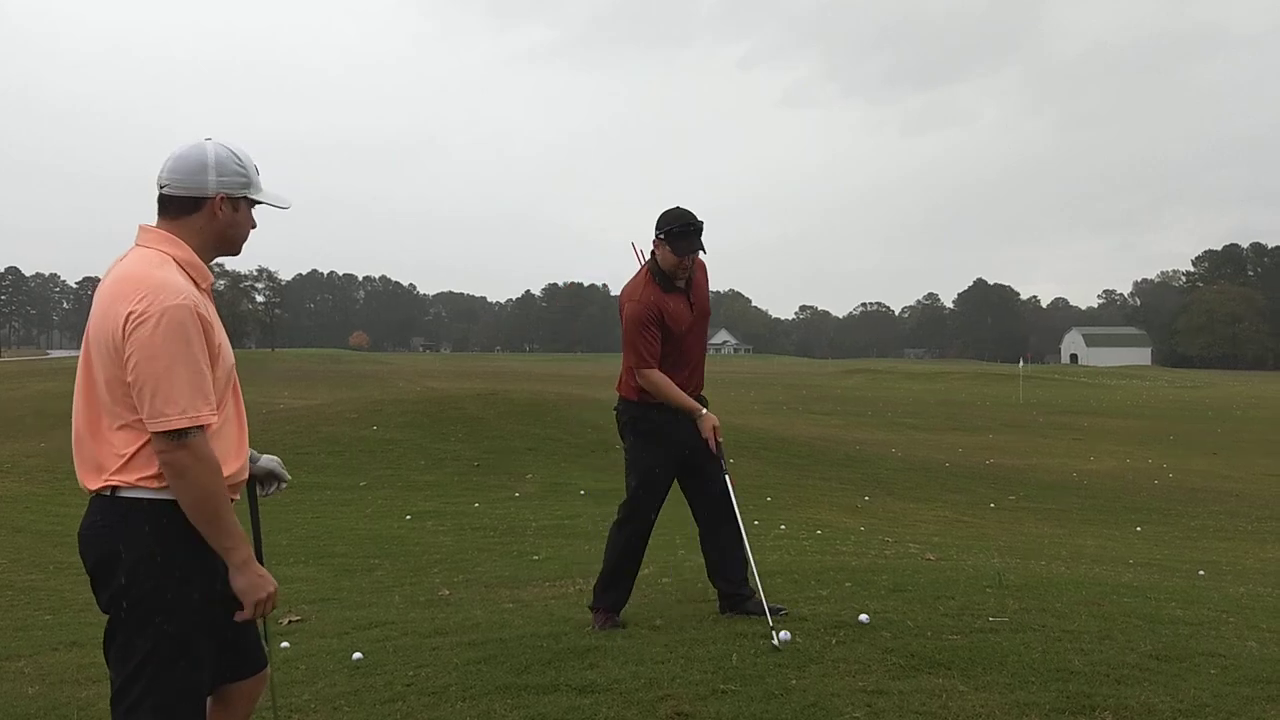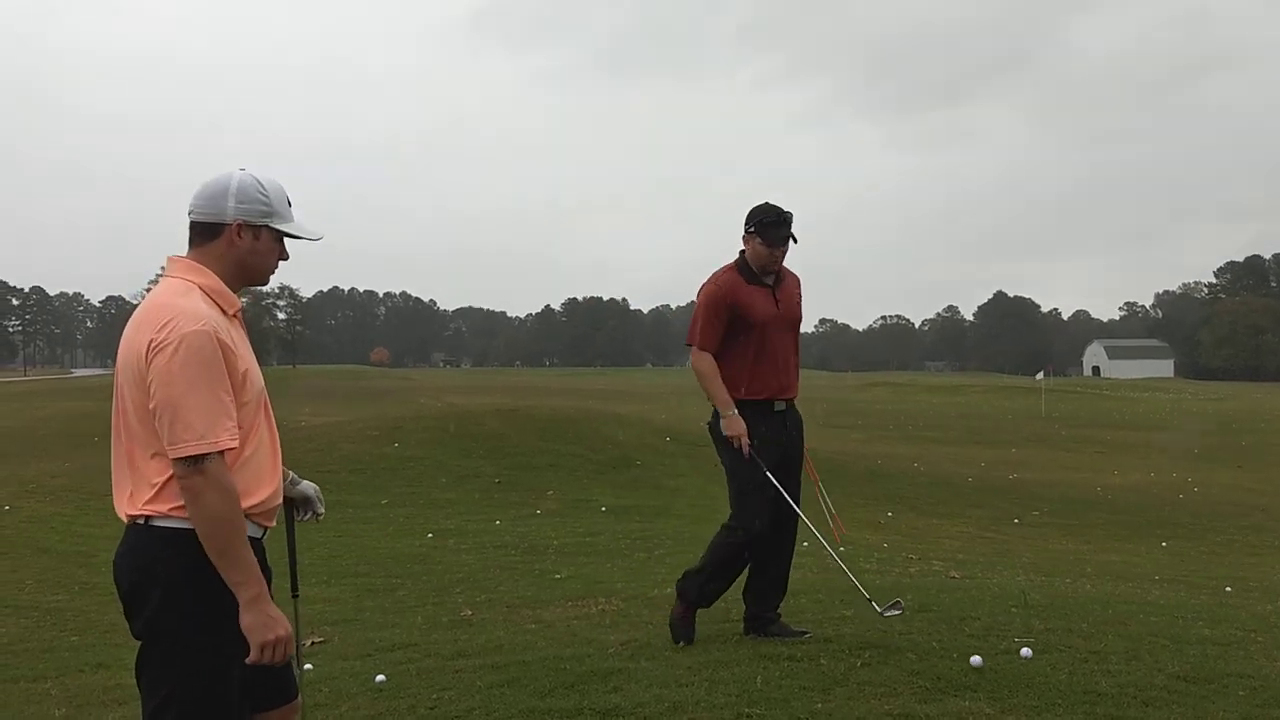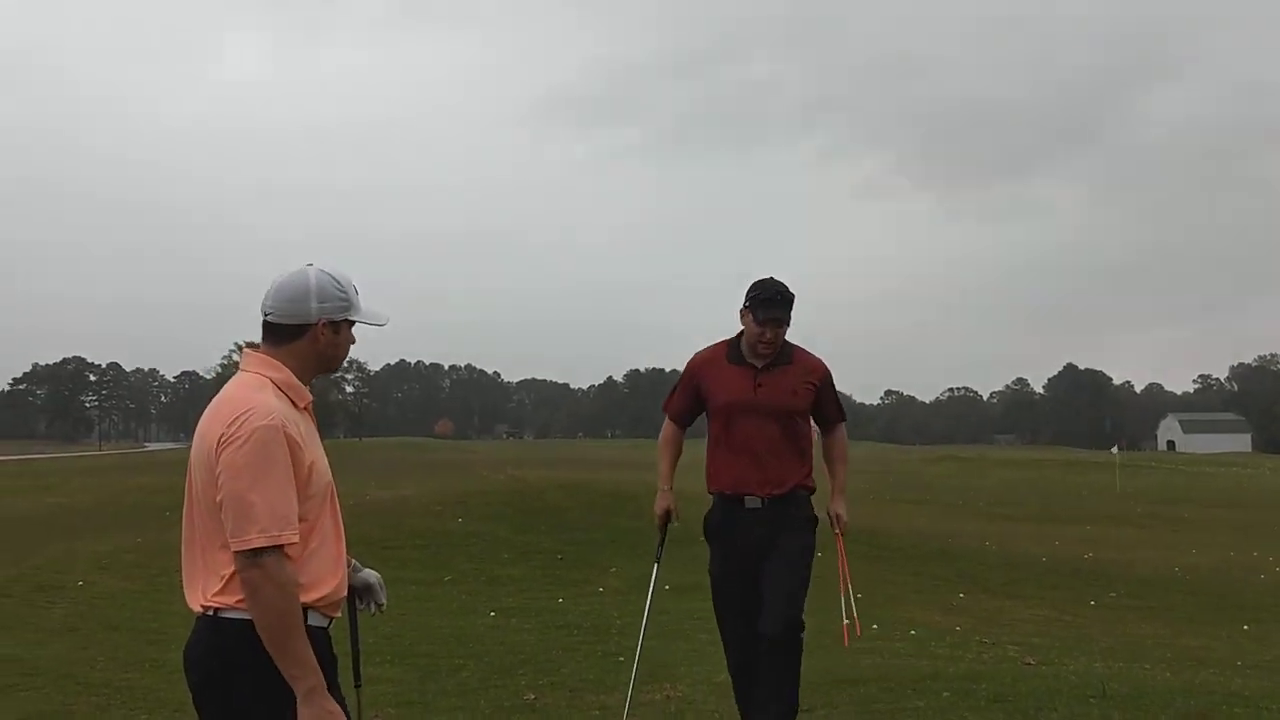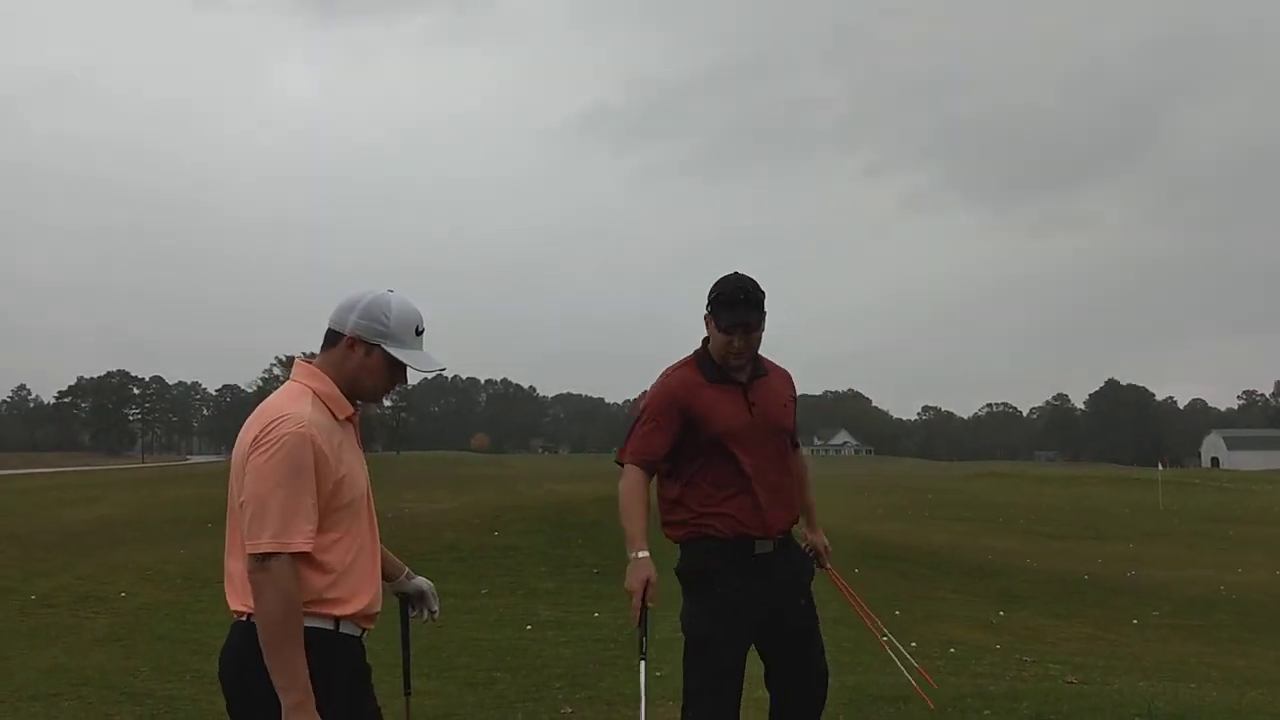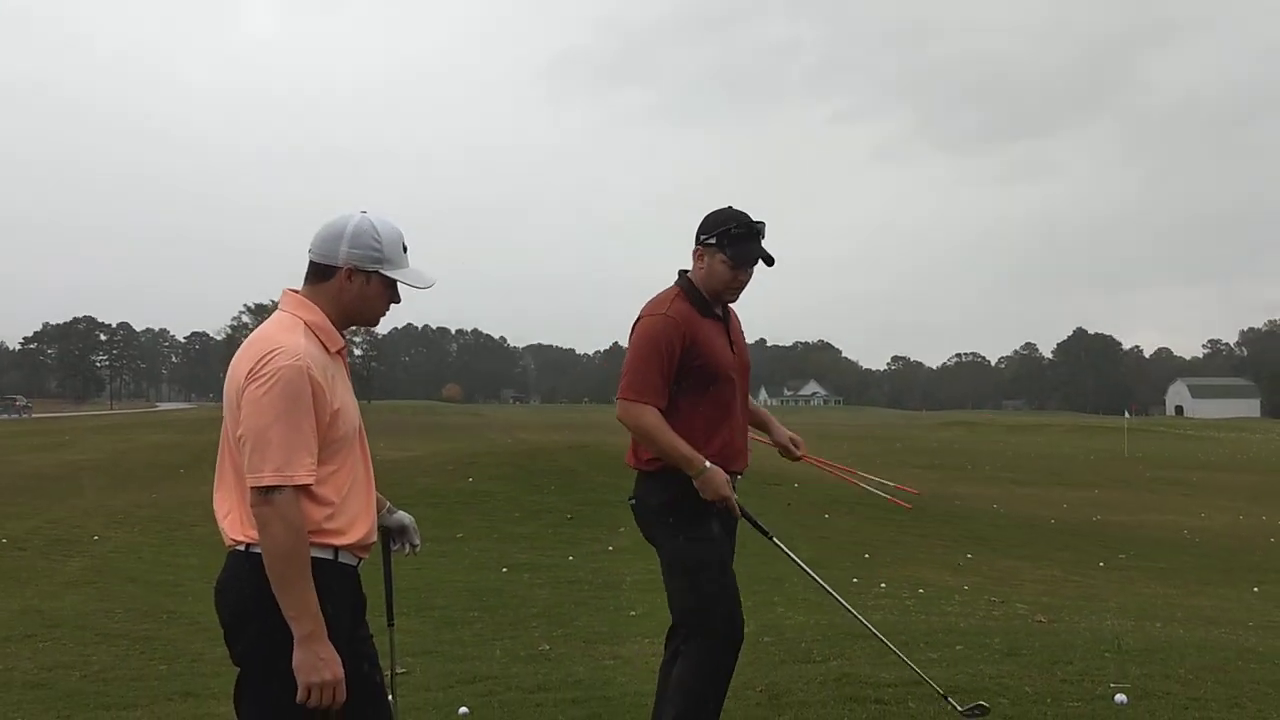
dt=1s
person 1, frame 1
left shoulder: (156, 275)
right shoulder: (167, 296)
right elbow: (179, 448)
left wrist: (241, 458)
right wrist: (241, 562)
left hip: (169, 524)
right hip: (155, 533)
person 1, frame 2
left shoulder: (201, 310)
right shoulder: (190, 323)
right elbow: (198, 473)
left wrist: (279, 481)
right wrist: (254, 599)
left hip: (209, 552)
right hip: (190, 560)
person 1, frame 3
left shoulder: (275, 404)
right shoulder: (261, 418)
right elbow: (259, 566)
left wrist: (348, 569)
left hip: (279, 640)
right hip: (259, 653)
person 1, frame 4
left shoulder: (333, 418)
right shoulder: (294, 426)
right elbow: (270, 568)
left wrist: (399, 575)
left hip: (328, 651)
right hip: (290, 661)
person 1, frame 5
left shoulder: (317, 346)
right shoulder: (286, 357)
right elbow: (273, 502)
left wrist: (382, 510)
right wrist: (308, 636)
left hip: (324, 580)
right hip: (285, 592)
person 2, frame 1
left shoulder: (697, 271)
right shoulder: (641, 300)
right elbow: (645, 373)
right wrist: (699, 413)
left hip: (690, 408)
right hip: (648, 415)
left knee: (718, 503)
right knee: (639, 512)
left ankle: (735, 593)
right ankle: (606, 605)
person 2, frame 2
left shoulder: (790, 283)
right shoulder: (721, 287)
right elbow: (700, 354)
right wrist: (729, 414)
left hip: (785, 417)
right hip: (744, 421)
left knee: (782, 522)
right knee: (750, 522)
left ankle: (763, 615)
right ankle: (689, 596)
person 2, frame 3
left shoulder: (812, 370)
right shoulder: (705, 365)
left elbow: (833, 429)
right elbow: (674, 424)
left wrist: (838, 495)
right wrist: (665, 488)
left hip: (789, 515)
right hip: (730, 516)
left knee: (782, 623)
right knee: (740, 633)
person 2, frame 4
left shoulder: (780, 381)
right shoulder: (676, 388)
right elbow: (635, 471)
left wrist: (813, 524)
right wrist: (640, 554)
left hip: (783, 558)
right hip: (716, 565)
person 2, frame 5
left shoulder: (725, 316)
right shoulder: (666, 318)
right elbow: (633, 409)
left wrist: (774, 428)
right wrist: (700, 469)
left hip: (716, 496)
right hip: (677, 497)
left knee: (705, 631)
right knee: (711, 629)
